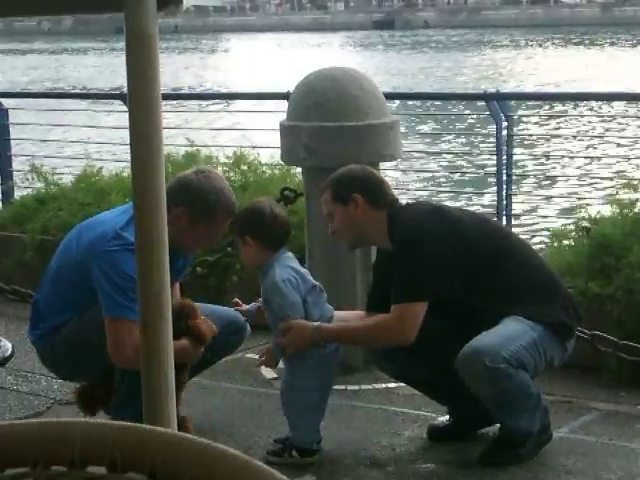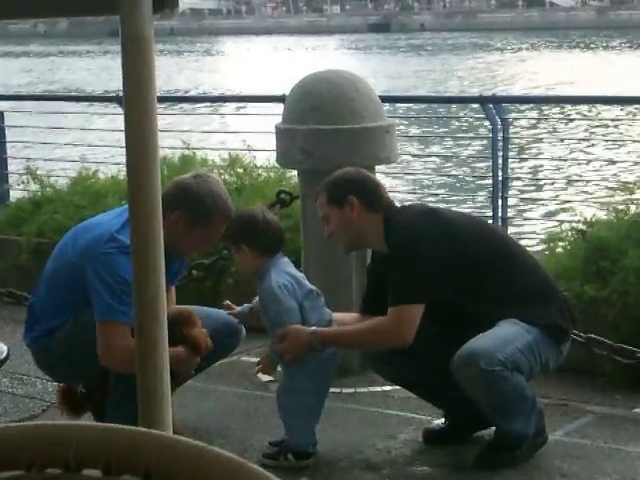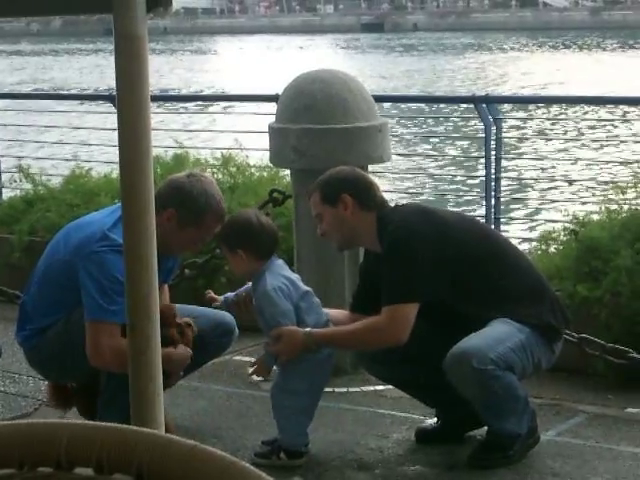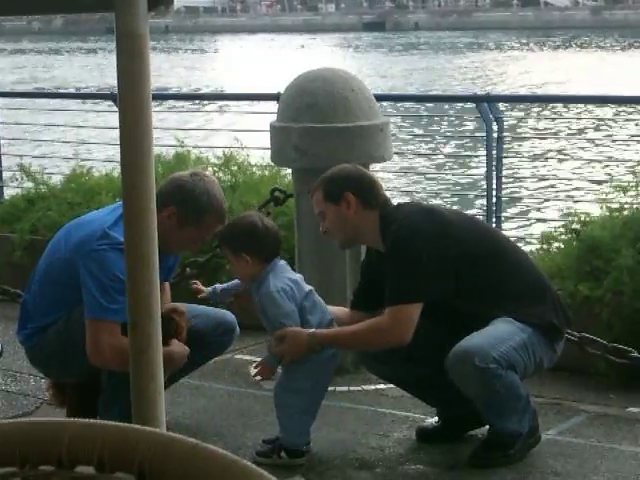
dt=0.2s
person 1, frame 1
left shoulder: (419, 230)
right shoulder: (394, 245)
left elbow: (403, 328)
right elbow: (374, 317)
left wrist: (317, 334)
left hip: (542, 321)
right hip: (484, 320)
left knee: (480, 358)
right knee: (384, 346)
left ankle: (529, 426)
right ankle: (473, 408)
person 1, frame 2
left shoulder: (415, 232)
right shoulder: (389, 248)
left elbow: (400, 331)
right elbow: (369, 320)
left wrist: (314, 338)
left hip: (536, 324)
right hip: (477, 322)
left knee: (476, 360)
right knee: (380, 347)
left ankle: (525, 428)
right ankle: (467, 411)
person 1, frame 3
left shoulder: (408, 231)
right shoulder: (381, 247)
left elbow: (394, 329)
right elbow: (359, 318)
left wrist: (309, 339)
left hip: (529, 323)
left knee: (468, 359)
right knee: (372, 346)
left ankle: (517, 427)
right ankle: (460, 411)
person 1, frame 4
left shoulder: (412, 231)
right shoulder: (382, 247)
left elbow: (398, 329)
right elbow: (359, 316)
left wrist: (313, 340)
left hip: (531, 323)
right hip: (471, 322)
left knee: (471, 357)
right knee: (374, 345)
left ankle: (519, 426)
right ankle: (461, 410)
person 2, frame 1
left shoulder: (278, 278)
right shoulder: (281, 264)
left elbow: (295, 323)
left wrist: (276, 351)
right wrist: (251, 309)
left hip: (314, 347)
right hip: (316, 343)
left knee: (297, 393)
right knee: (300, 393)
left ankle: (304, 447)
right ankle: (305, 436)
person 2, frame 2
left shoulder: (275, 285)
right shoulder: (277, 268)
left wrist: (273, 358)
right wrist: (243, 310)
left hip: (313, 351)
left knee: (293, 396)
right knee: (297, 395)
left ankle: (299, 450)
right ankle: (300, 439)
person 2, frame 3
left shoulder: (271, 288)
right shoulder: (269, 271)
right elbow: (251, 289)
left wrist: (268, 360)
right wrist: (225, 300)
left hip: (310, 350)
left knee: (287, 395)
right knee: (289, 394)
left ankle: (292, 449)
right ankle: (292, 438)
person 2, frame 4
left shoulder: (273, 290)
right shoulder: (268, 273)
right elbow: (242, 285)
left wrist: (271, 361)
right wrist: (212, 292)
left knee: (290, 394)
right knee: (290, 392)
left ankle: (293, 448)
right ankle: (294, 437)
person 3, frame 1
left shoulder: (173, 230)
right shoulder: (121, 248)
left elbow: (170, 286)
right elbow: (124, 350)
right wrist: (185, 349)
left hip: (118, 319)
left knee: (233, 325)
left ankle: (138, 390)
right ankle: (127, 422)
person 3, frame 2
left shoulder: (170, 234)
right shoulder: (117, 251)
left elbow: (166, 288)
right elbow: (114, 353)
right wrist: (178, 358)
left knee: (228, 329)
left ankle: (134, 394)
right ankle: (122, 424)
person 3, frame 3
left shoulder: (162, 232)
right shoulder: (109, 250)
left elbow: (159, 286)
right elbow: (103, 352)
right wrist: (169, 358)
left hip: (108, 322)
left knee: (221, 328)
left ankle: (128, 394)
right ankle: (116, 422)
person 3, frame 4
left shoulder: (162, 230)
right shoulder: (109, 248)
left elbow: (161, 284)
right elbow: (103, 350)
right wrist: (168, 356)
left hip: (108, 320)
left knee: (222, 327)
left ankle: (127, 391)
right ankle: (117, 420)
